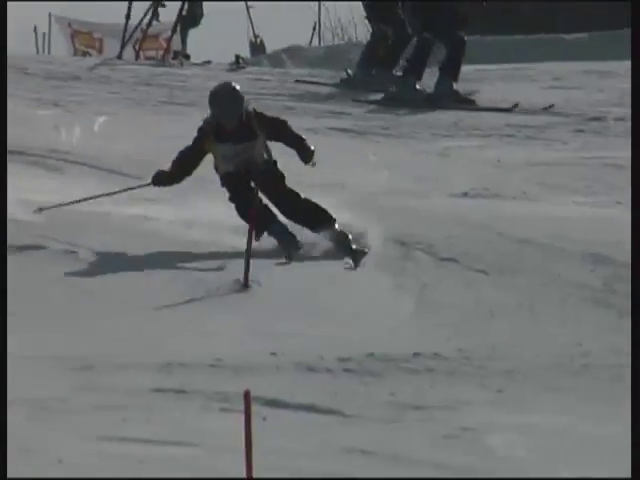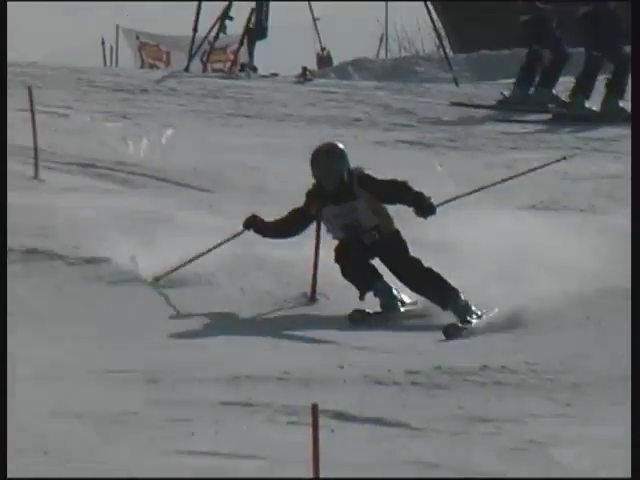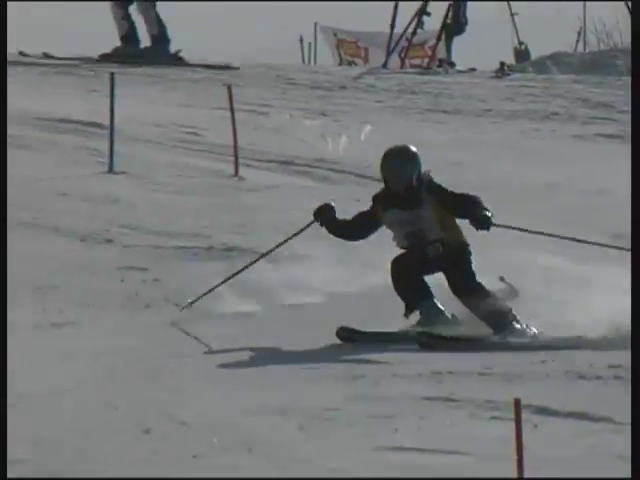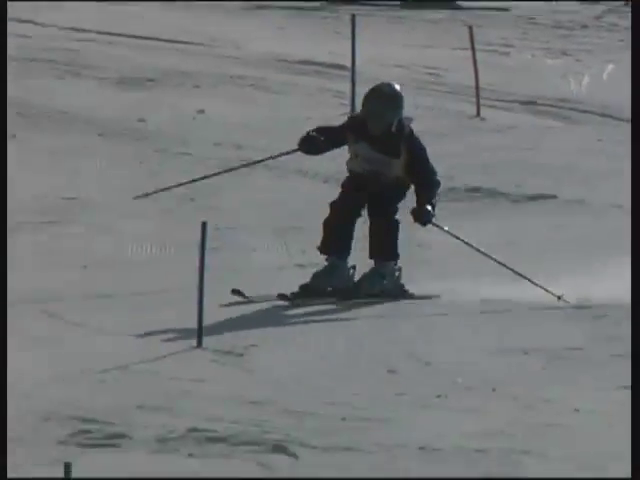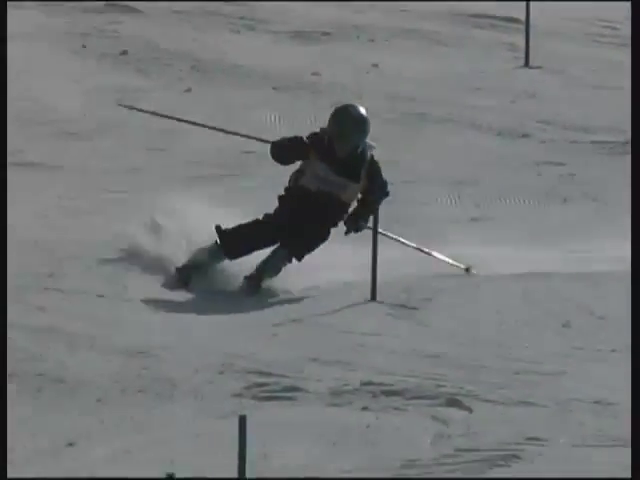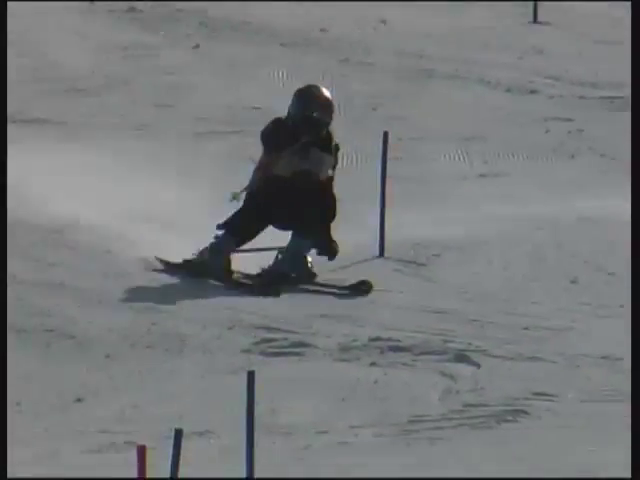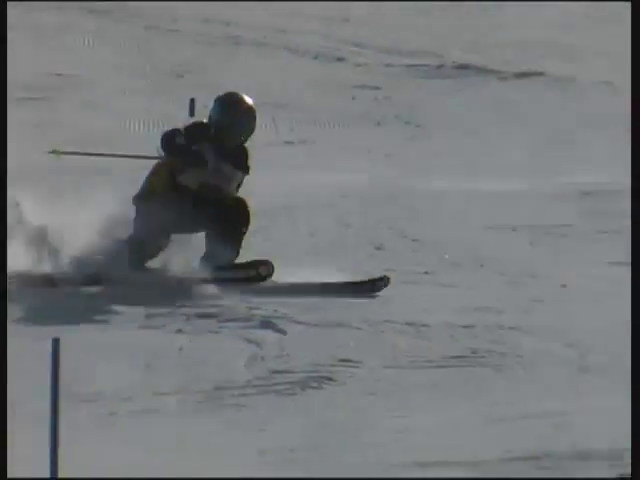
dt=0.3s
person 1, frame 1
left shoulder: (255, 122)
right shoulder: (208, 134)
left elbow: (280, 129)
right elbow: (188, 160)
left wrist: (302, 147)
right wrist: (168, 176)
left hip: (261, 167)
right hip: (232, 175)
left knee: (288, 200)
right knee: (244, 199)
left ankle: (335, 233)
right ankle: (284, 236)
person 1, frame 2
left shoulder: (360, 183)
right shoulder: (316, 199)
left elbow: (393, 189)
right elbow: (293, 223)
left wrist: (418, 200)
right wrist: (263, 226)
left hip: (382, 234)
right hip: (353, 241)
left knee: (407, 268)
right knee: (345, 256)
left ankle: (459, 304)
right ankle: (386, 295)
person 1, frame 3
left shoulder: (430, 192)
right shoulder: (384, 202)
left elbow: (464, 203)
right elbow: (359, 229)
left wrist: (480, 214)
right wrist: (331, 222)
left hip: (450, 247)
right hip: (420, 251)
left knee: (464, 285)
right knee: (401, 270)
left ankle: (509, 324)
right ankle: (435, 318)
person 1, frame 4
left shoulder: (406, 140)
right shoulder: (356, 128)
left elbow: (425, 174)
right elbow: (327, 137)
left wrist: (425, 203)
right wrist: (312, 140)
left hip: (392, 184)
right hip: (361, 179)
left knee: (382, 214)
right knee: (342, 212)
left ankle: (385, 271)
right ankle: (337, 269)
person 1, frame 5
left shoulder: (365, 164)
right shoulder: (316, 145)
left elbow: (378, 191)
right elbow: (280, 151)
left wrist: (362, 213)
right wrist: (290, 148)
left hip: (333, 206)
right hip: (303, 195)
left knee: (317, 230)
right knee: (273, 228)
left ankle: (266, 269)
right ankle: (204, 259)
person 1, frame 6
left shoulder: (328, 146)
right shoulder: (282, 129)
left elbow: (325, 188)
right elbow: (270, 139)
left wrist: (325, 231)
right wrist: (304, 133)
left hip: (302, 201)
right hip: (269, 192)
left knee: (323, 201)
left ankle: (294, 259)
right ankle: (215, 255)
person 1, frame 7
left shoulder: (239, 160)
right shoulder: (197, 133)
left elbow: (222, 199)
right elbow: (170, 141)
right wrist: (188, 152)
left hip: (195, 207)
right hip: (159, 198)
left knee: (236, 212)
right knee: (156, 234)
left ankle: (217, 262)
